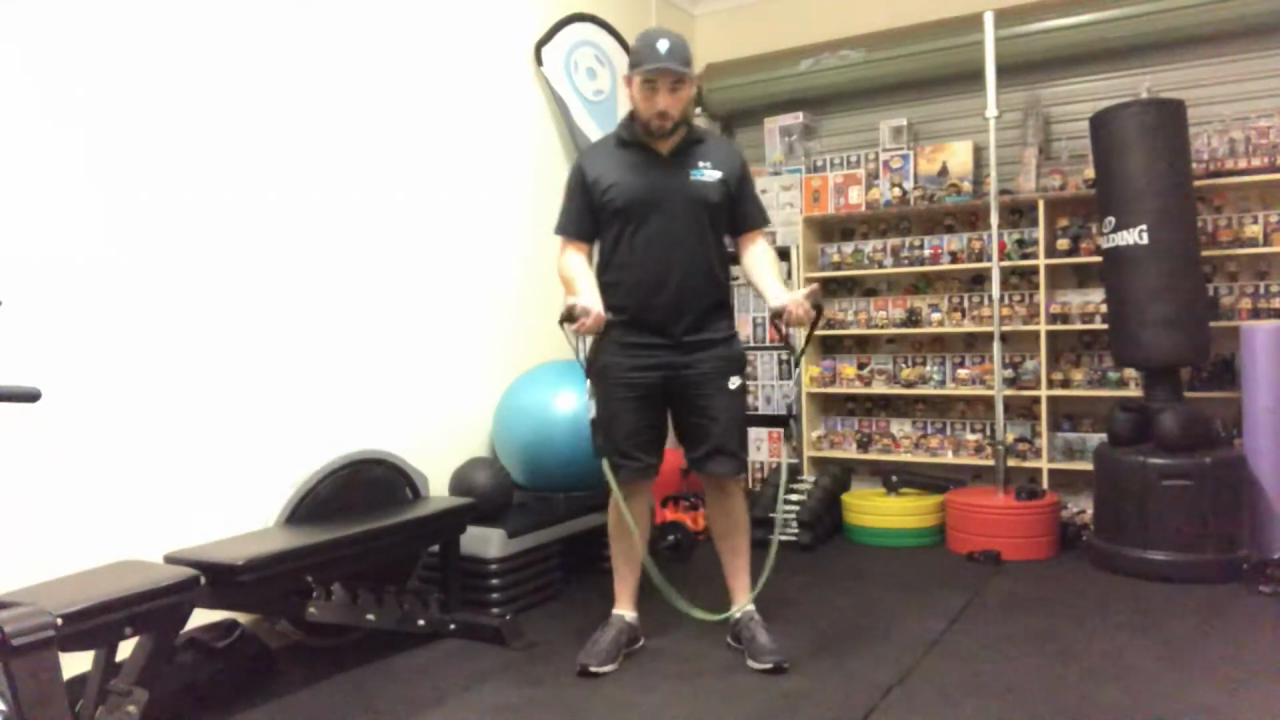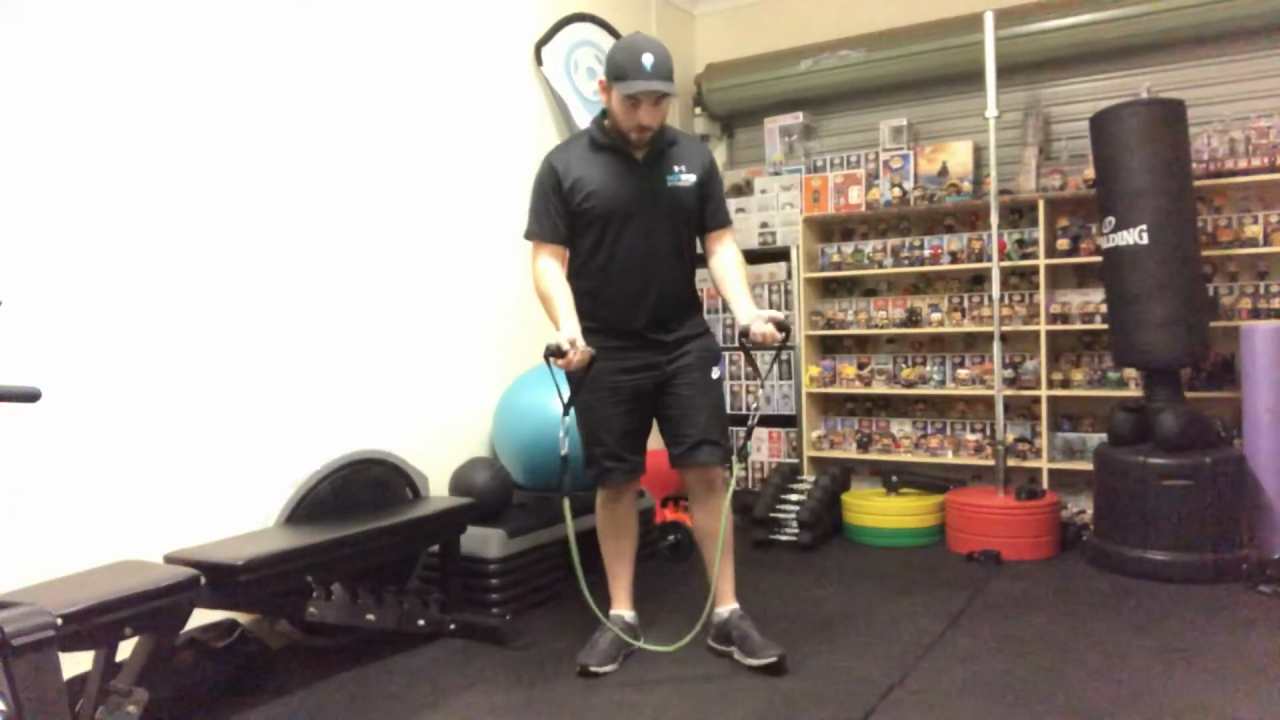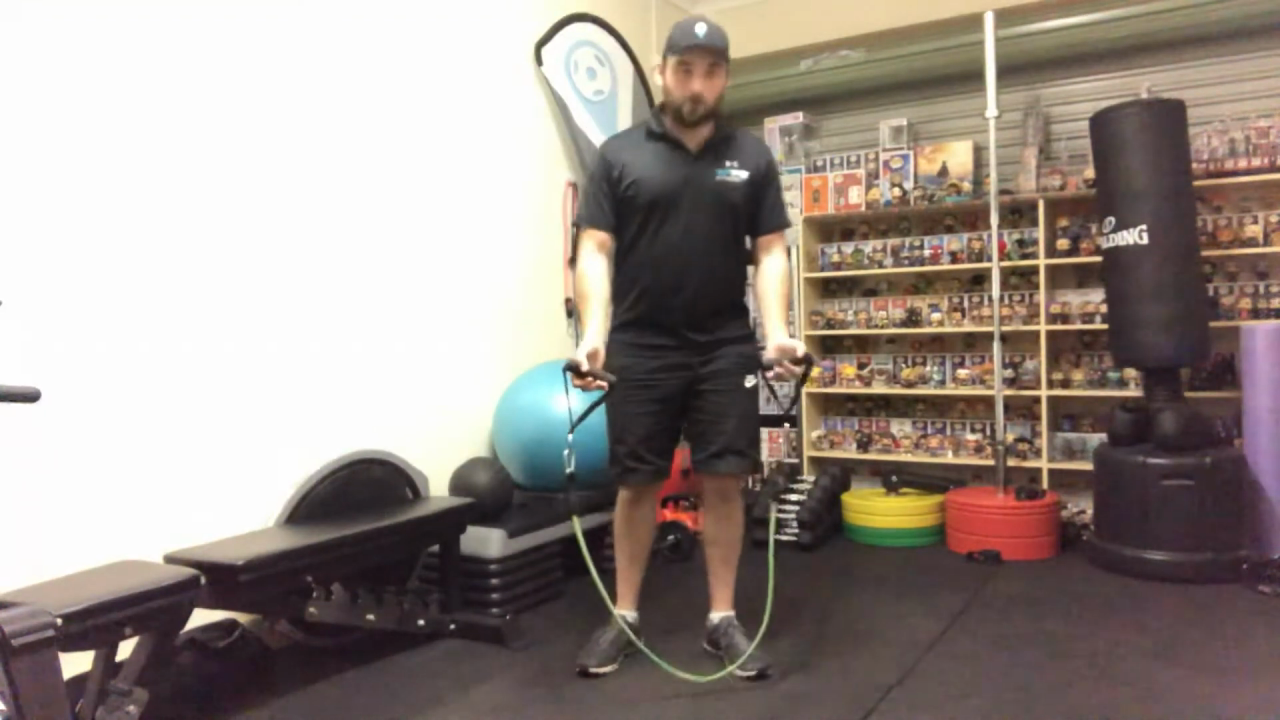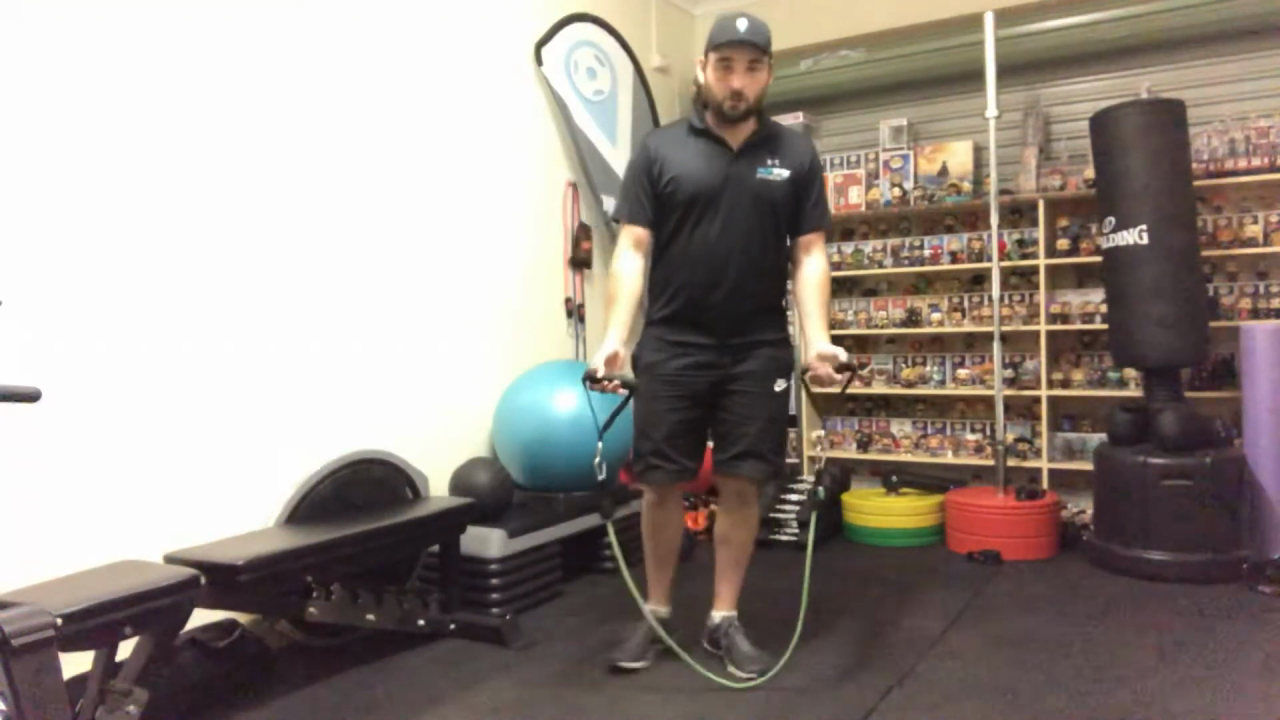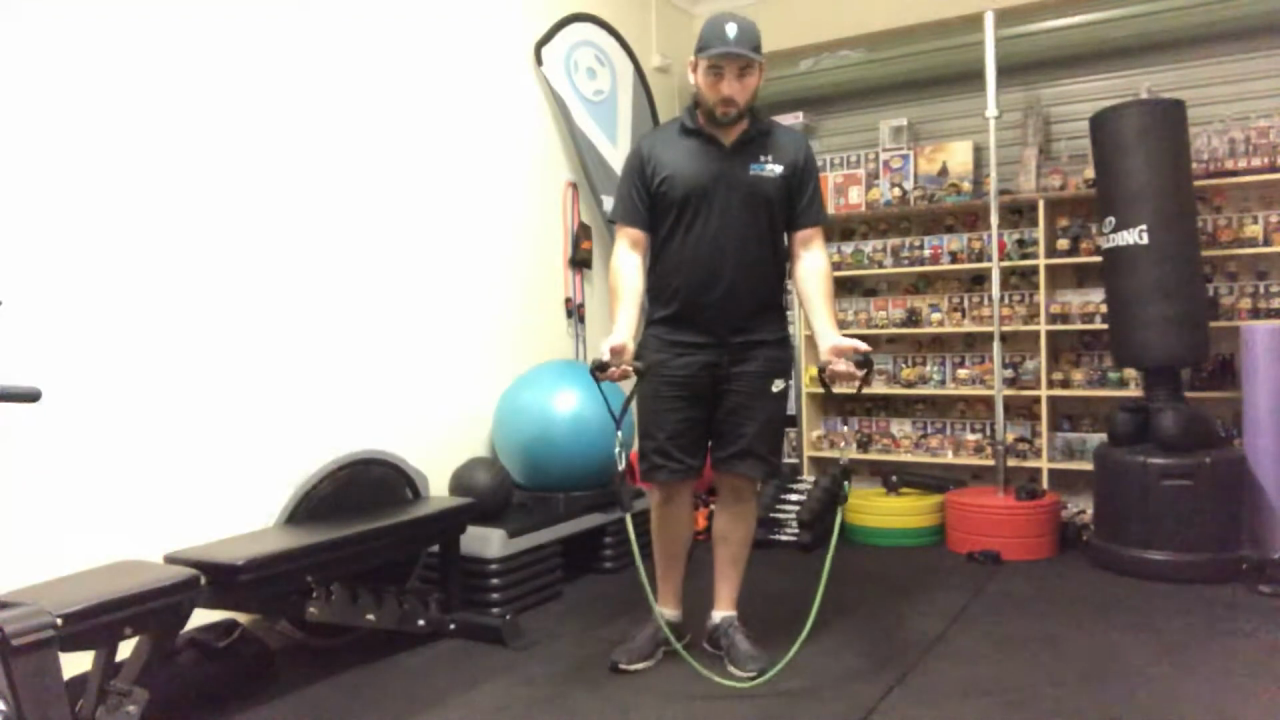
dt=0.5s
person 1, frame 1
left shoulder: (722, 158)
right shoulder: (596, 163)
left elbow: (751, 241)
right elbow: (575, 249)
left wrist: (778, 296)
right wrist: (585, 299)
left hip: (709, 346)
right hip: (625, 350)
left knee: (723, 476)
right knee: (629, 480)
left ankle: (743, 613)
right ankle: (624, 616)
person 1, frame 2
left shoulder: (693, 157)
right shoulder: (566, 164)
left elbow: (718, 243)
right elbow: (548, 258)
left wrist: (745, 310)
right wrist: (568, 327)
left hip: (685, 343)
right hip: (606, 354)
left knee: (706, 471)
right knee: (615, 482)
left ankle: (726, 615)
right ankle: (621, 616)
person 1, frame 3
left shoulder: (751, 157)
right shoulder: (620, 155)
left elbow: (770, 252)
right elbow: (595, 251)
left wrist: (776, 331)
right wrist: (592, 335)
left hip: (726, 349)
right hip: (641, 350)
left knee: (723, 482)
right knee: (637, 483)
left ankle: (723, 620)
right ankle: (624, 617)
person 1, frame 4
left shoulder: (795, 154)
right shoulder: (660, 150)
left elbow: (810, 254)
right elbow: (633, 248)
left wrist: (818, 338)
right wrist: (616, 336)
left hip: (758, 350)
right hip: (673, 346)
left knee: (742, 484)
right knee: (663, 484)
left ankle: (724, 620)
right ankle: (658, 613)
person 1, frame 5
left shoulder: (789, 150)
right shoulder: (654, 151)
left elbow: (807, 249)
right elbow: (630, 249)
left wrist: (826, 333)
right wrist: (621, 330)
left hip: (757, 348)
right hip: (673, 347)
left knee: (738, 482)
right knee: (670, 482)
left ankle: (724, 621)
right ankle: (666, 615)
